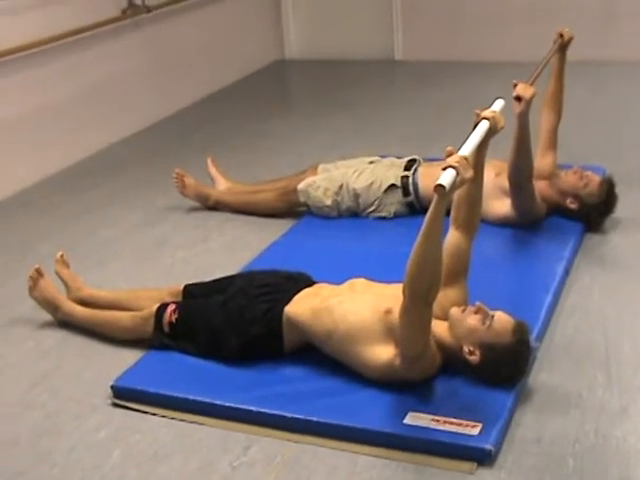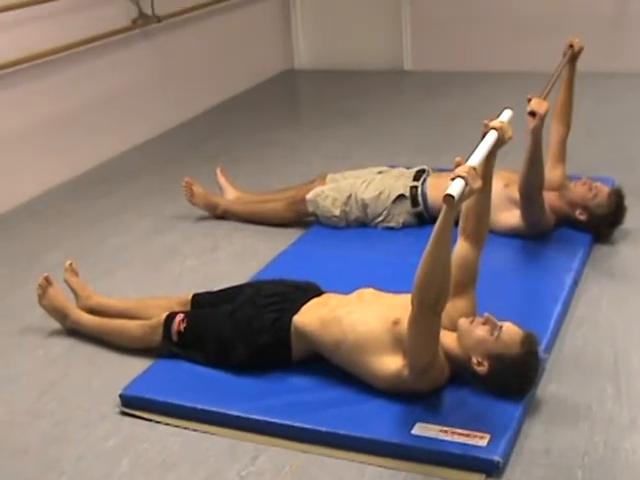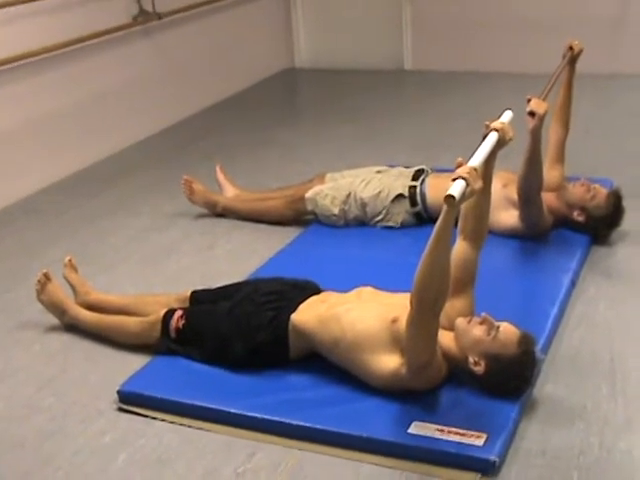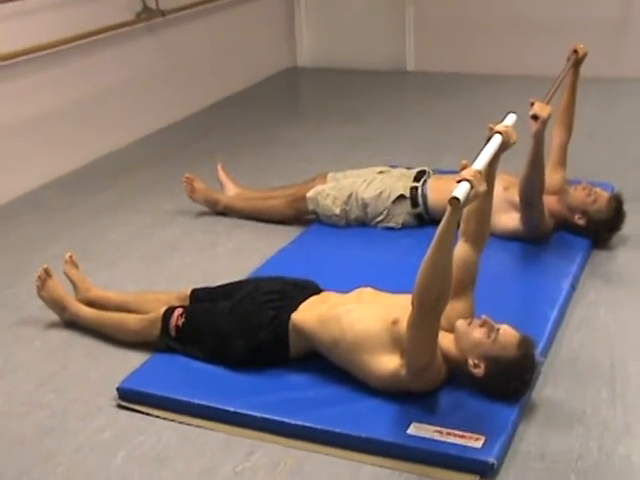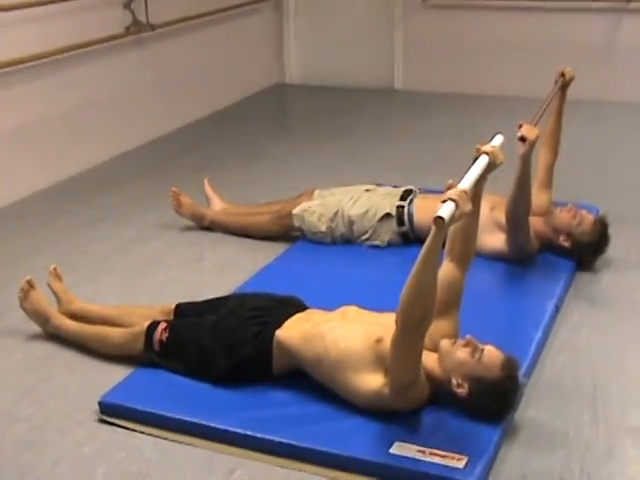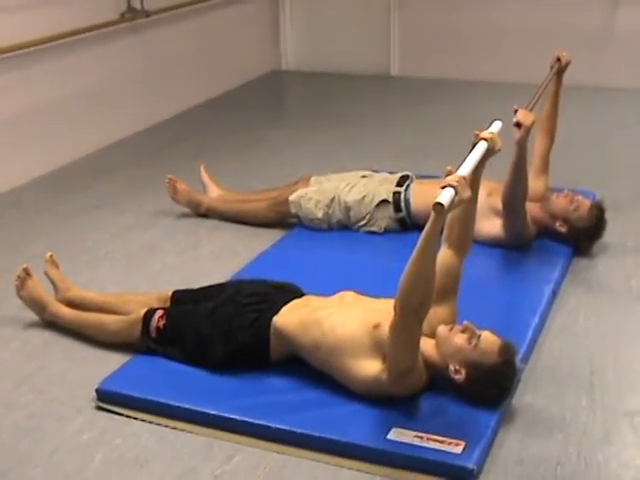
dt=0.5s
person 1, frame 1
left shoulder: (418, 360)
right shoulder: (450, 311)
left elbow: (416, 295)
right elbow: (463, 233)
left wrist: (441, 197)
right wrist: (481, 148)
left hip: (270, 326)
right hip: (300, 287)
left knee: (154, 321)
right knee: (179, 294)
left ankle: (65, 309)
right ankle: (83, 293)
person 1, frame 2
left shoulder: (426, 372)
right shoulder: (457, 321)
left elbow: (423, 306)
right elbow: (472, 243)
left wrist: (449, 208)
right wrist: (489, 162)
left hip: (280, 333)
right hip: (308, 296)
left knee: (163, 328)
right knee: (187, 305)
left ankle: (75, 317)
right ankle: (93, 301)
person 1, frame 3
left shoulder: (424, 369)
right shoulder: (456, 321)
left elbow: (423, 305)
right elbow: (470, 244)
left wrist: (451, 208)
right wrist: (489, 159)
left hip: (276, 332)
right hip: (305, 294)
left knee: (162, 325)
right knee: (186, 300)
left ankle: (74, 313)
right ankle: (91, 298)
person 1, frame 4
left shoulder: (424, 372)
right shoulder: (456, 323)
left elbow: (424, 307)
right elbow: (472, 246)
left wrist: (454, 211)
right wrist: (492, 162)
left hip: (278, 330)
right hip: (306, 294)
left knee: (161, 323)
right knee: (185, 298)
left ankle: (75, 309)
right ankle: (92, 293)
person 1, frame 5
left shoulder: (406, 390)
right shoulder: (440, 342)
left elbow: (408, 325)
right elbow: (457, 266)
left wrist: (439, 231)
right wrist: (477, 185)
left hip: (260, 348)
right hip: (289, 310)
left knee: (143, 339)
right knee: (167, 313)
left ankle: (56, 322)
right ankle: (73, 307)
person 1, frame 6
left shoulder: (405, 377)
right shoulder: (438, 328)
left elbow: (407, 311)
right elbow: (455, 253)
left wrist: (439, 217)
right wrist: (475, 169)
left hip: (259, 334)
right hip: (287, 297)
left knee: (143, 325)
right knee: (166, 300)
left ankle: (54, 310)
right ankle: (71, 294)
person 2, frame 1
left shoulder: (528, 208)
right shoulder: (547, 174)
left elbow: (516, 178)
right elbow: (552, 118)
left wrist: (520, 116)
right wrist: (561, 56)
left hip: (398, 192)
right hip: (406, 167)
left knee: (297, 195)
right knee: (312, 173)
left ankle: (213, 197)
right ankle: (229, 188)
person 2, frame 2
left shoulder: (538, 220)
right shoulder: (556, 186)
left elbow: (527, 196)
right elbow: (562, 128)
left wrist: (534, 132)
right wrist: (571, 66)
left hip: (407, 201)
right hip: (416, 176)
left knee: (305, 204)
right knee: (321, 183)
left ankle: (222, 206)
right ankle: (236, 196)
person 2, frame 3
left shoulder: (536, 221)
right shoulder: (555, 187)
left elbow: (526, 194)
right elbow: (561, 131)
left wrist: (532, 133)
right wrist: (570, 69)
left hip: (406, 201)
right hip: (414, 177)
left knee: (303, 203)
right knee: (319, 182)
left ankle: (221, 203)
right ankle: (235, 195)
person 2, frame 4
left shoulder: (537, 223)
right shoulder: (556, 189)
left elbow: (528, 198)
right elbow: (564, 136)
left wrist: (536, 136)
right wrist: (575, 73)
left hip: (408, 201)
right hip: (416, 177)
left knee: (305, 203)
right knee: (321, 182)
left ankle: (222, 201)
right ankle: (238, 194)
person 2, frame 5
left shoulder: (522, 244)
right shoulder: (542, 209)
left elbow: (514, 218)
right elbow: (549, 157)
left wrist: (522, 158)
right wrist: (562, 94)
left hip: (393, 219)
right hip: (401, 197)
left knee: (291, 219)
right knee: (306, 198)
left ankle: (209, 216)
right ankle: (221, 209)
person 2, frame 6
left shoulder: (519, 230)
right shoulder: (538, 196)
left elbow: (511, 203)
right elbow: (546, 144)
left wrist: (518, 144)
right wrist: (558, 80)
left hip: (391, 206)
right hip: (398, 183)
left knee: (287, 206)
right knee: (303, 185)
left ankle: (206, 204)
right ankle: (221, 196)
